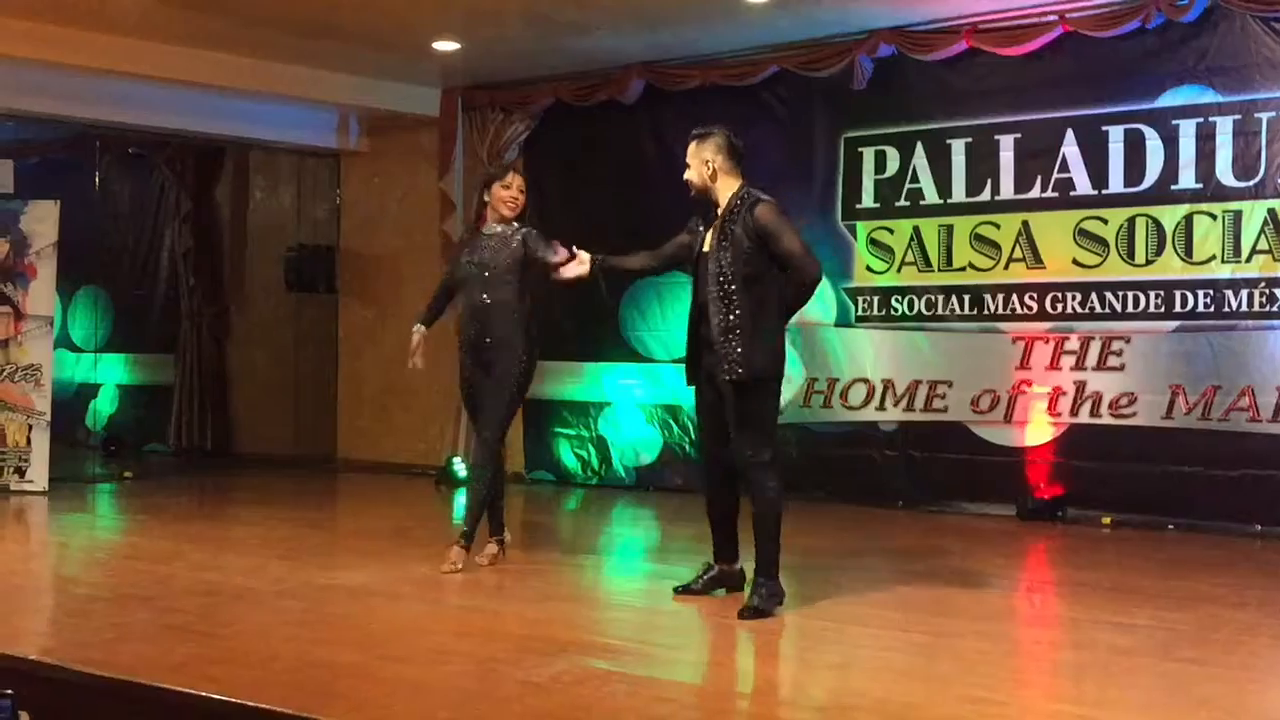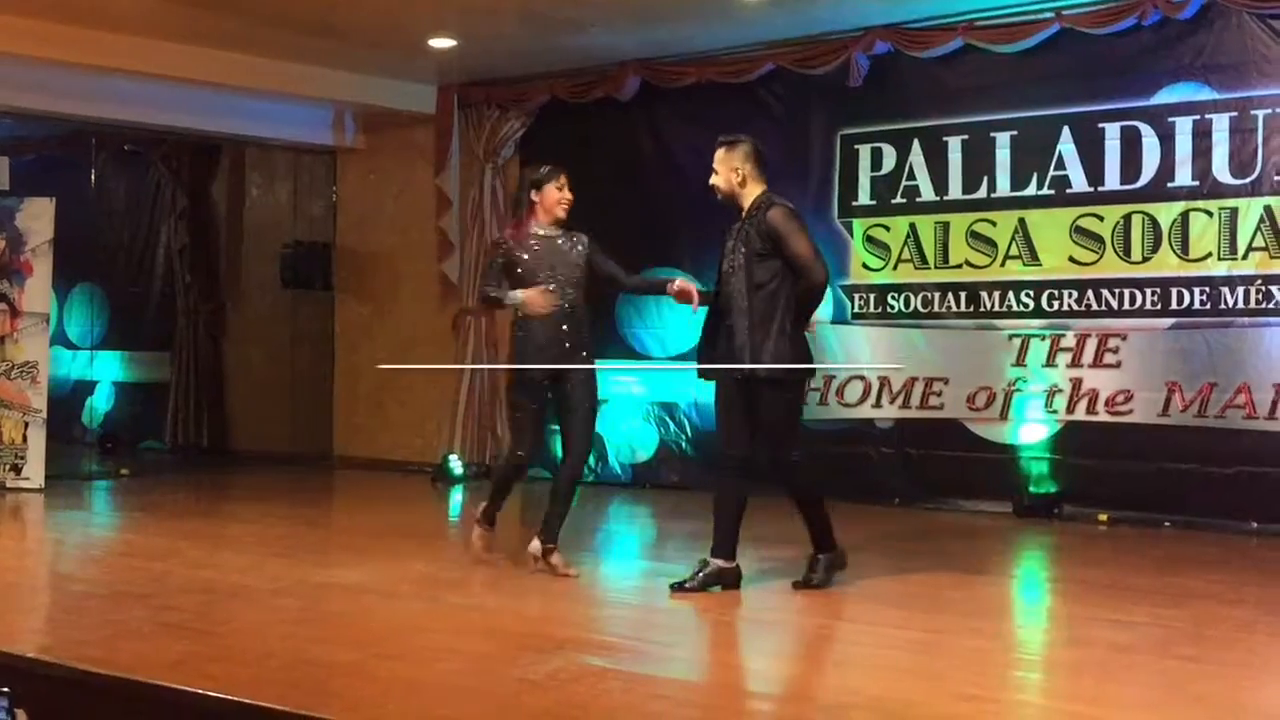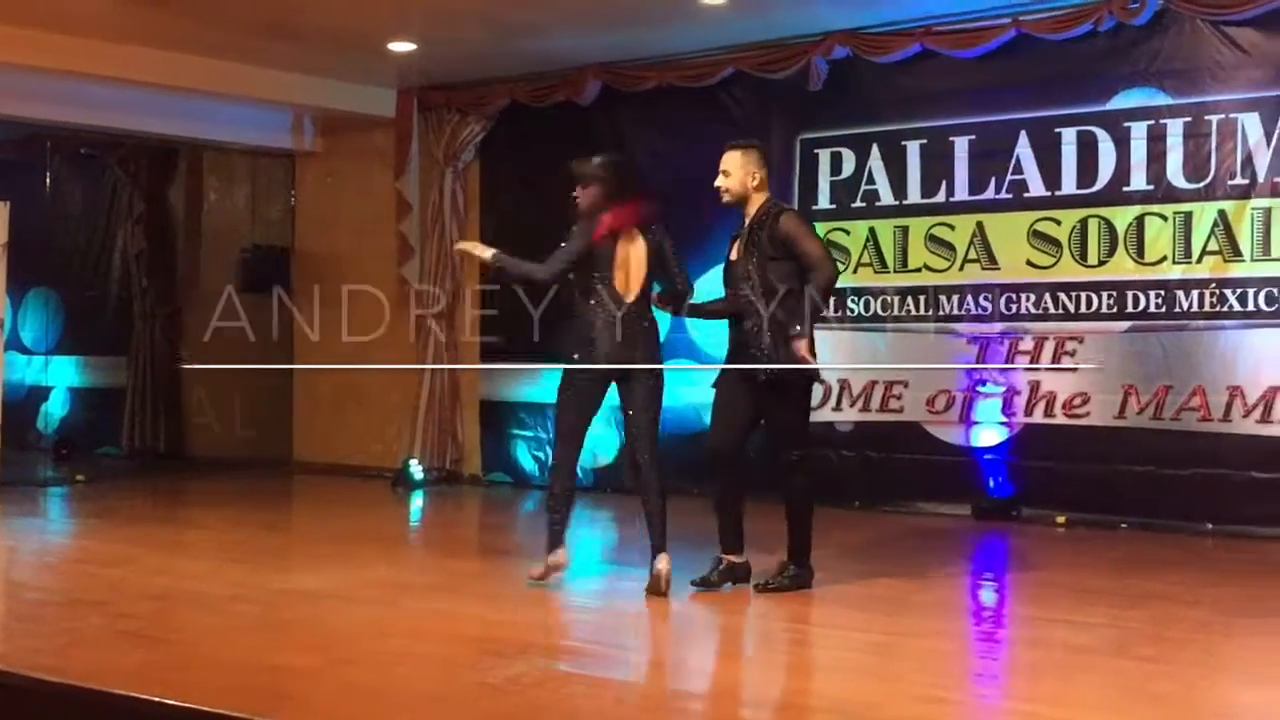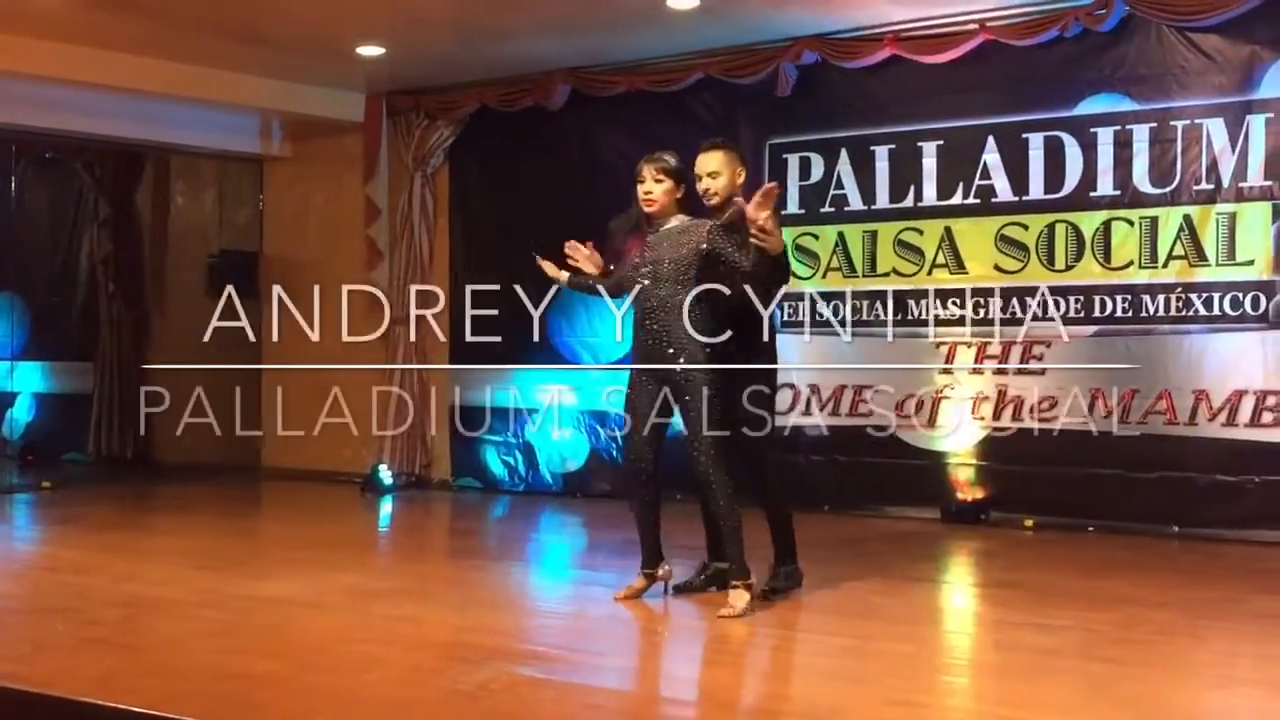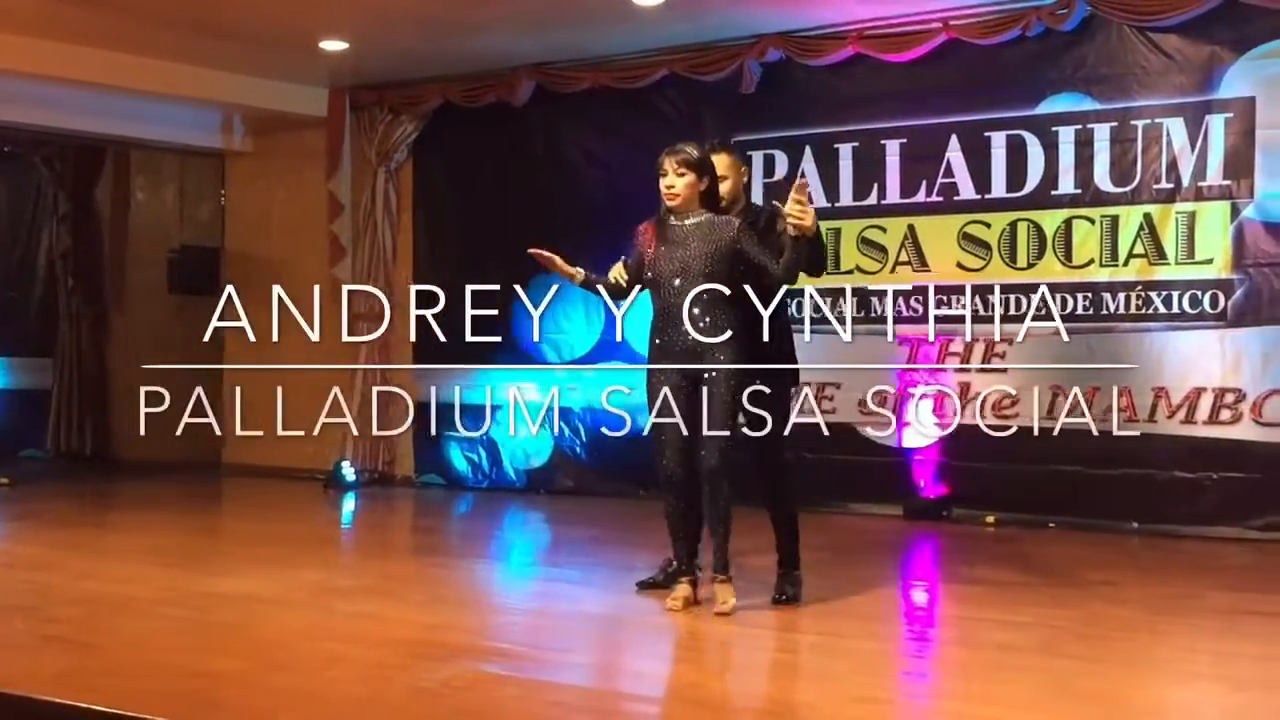
dt=0.5s
person 1, frame 1
left shoulder: (759, 211)
right shoulder: (704, 226)
left elbow: (807, 271)
right elbow: (656, 260)
left wrist: (774, 319)
right wrist: (597, 263)
left hip: (753, 361)
right hip: (713, 360)
left knee: (755, 465)
right knee: (717, 464)
left ankle: (767, 582)
right ankle: (725, 565)
person 1, frame 2
left shoulder: (775, 215)
right shoulder: (743, 224)
left elbow: (815, 275)
left wrist: (791, 323)
right wrist: (699, 296)
left hip: (773, 360)
right hip: (737, 359)
left knee: (779, 459)
right knee: (733, 460)
left ankle: (826, 549)
right ankle: (722, 561)
person 1, frame 3
left shoulder: (784, 222)
right shoulder: (741, 234)
left elbow: (824, 271)
left wrist: (803, 331)
right wrist: (682, 308)
left hip: (781, 362)
right hip: (743, 362)
left knee: (785, 460)
right knee: (721, 451)
left ankle: (799, 563)
right ankle: (733, 556)
person 1, frame 4
left shoulder: (754, 228)
left elbow: (773, 281)
left wrist: (777, 250)
right wrist: (604, 271)
left hip: (747, 363)
left knee: (752, 462)
left ankle: (787, 564)
right ankle: (718, 562)
person 1, frame 5
left shoulder: (770, 224)
left elbow: (812, 266)
left wrist: (809, 234)
right wrist: (625, 269)
left hip: (764, 364)
left knee: (769, 462)
left ankle: (788, 569)
person 2, frame 1
left shoulder: (524, 238)
right shoulder: (470, 242)
left elbow: (545, 259)
right elbow: (448, 288)
left wrist: (559, 259)
right wrist: (421, 327)
left hip: (511, 350)
right hip: (473, 350)
left knee: (489, 442)
right knee: (485, 442)
left ankle: (465, 540)
right ankle: (497, 535)
person 2, frame 2
left shoulder: (579, 244)
right shoulder: (511, 243)
left elbow: (623, 280)
right elbow: (489, 291)
left wrist: (669, 285)
right wrist: (519, 297)
left hip: (576, 356)
right hip: (532, 356)
left knee: (578, 451)
right knee: (525, 451)
left ankle: (546, 543)
right ankle: (488, 514)
person 2, frame 3
left shoulder: (592, 229)
right shoulder: (651, 232)
left elbow: (547, 274)
right elbow: (678, 288)
left wrist: (491, 255)
left hip: (595, 350)
right hip: (643, 350)
left knee: (566, 448)
right knee: (644, 455)
left ankle: (555, 548)
right ankle: (659, 557)
person 2, frame 4
left shoulder: (703, 231)
right shoulder: (639, 240)
left elbow: (749, 268)
right elbow: (616, 287)
right wrist: (565, 277)
left hip: (691, 358)
right hip: (647, 363)
left knee: (707, 464)
right knee: (640, 465)
left ankle: (739, 578)
right ankle: (652, 567)
person 2, frame 5
left shoulder: (729, 230)
right shoulder: (648, 234)
left elbow: (780, 276)
right elbow: (624, 290)
right wrist: (574, 274)
left hip: (719, 356)
right hip: (667, 358)
left knee: (712, 461)
right knee: (672, 468)
left ankle: (722, 574)
right ankle: (684, 575)
